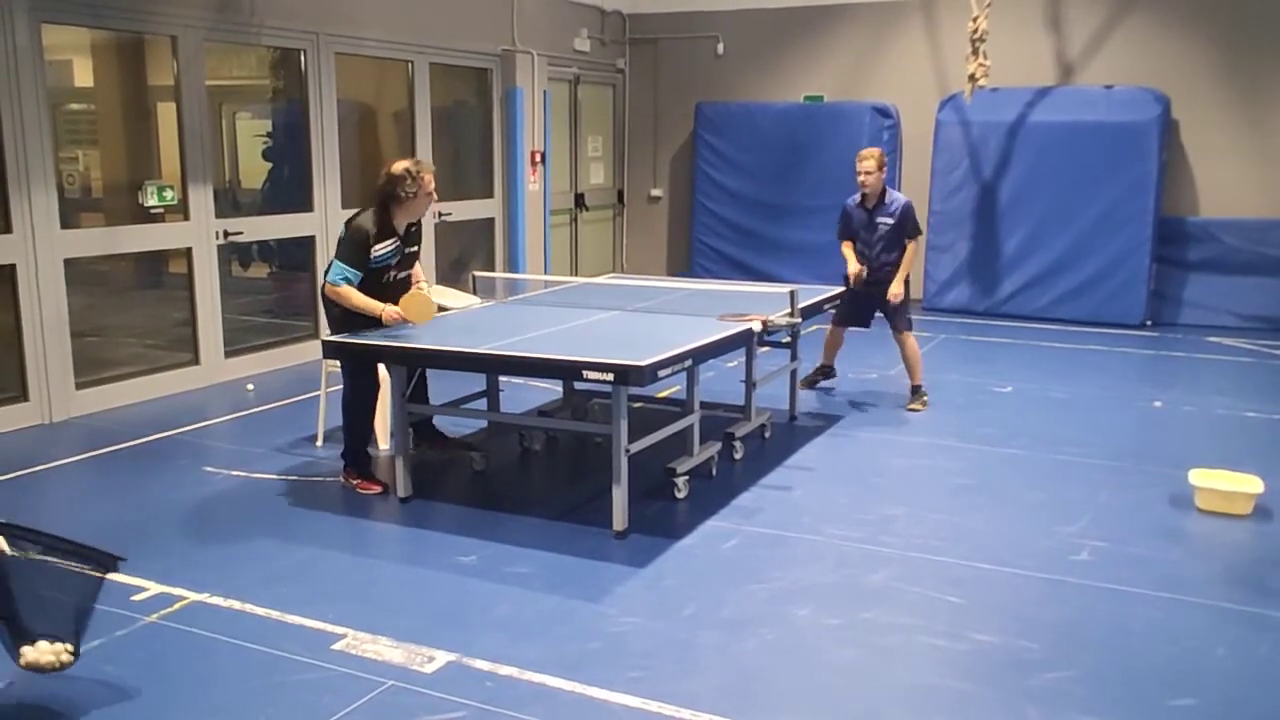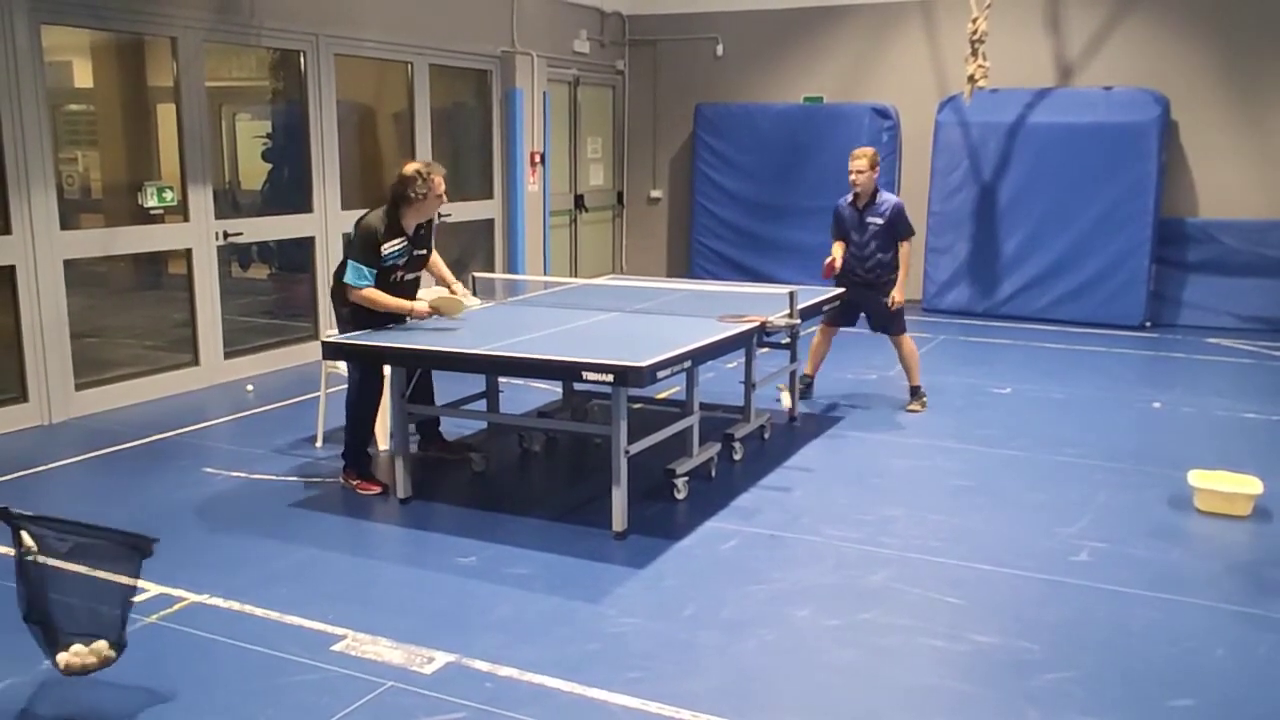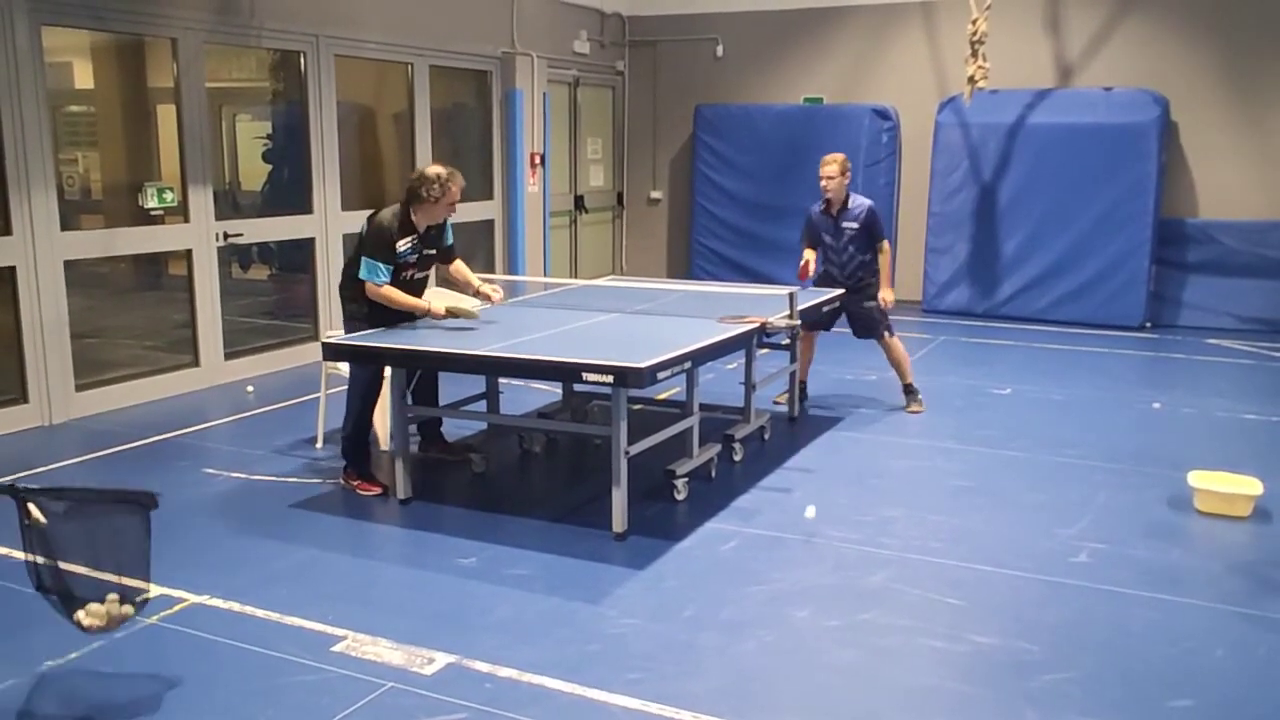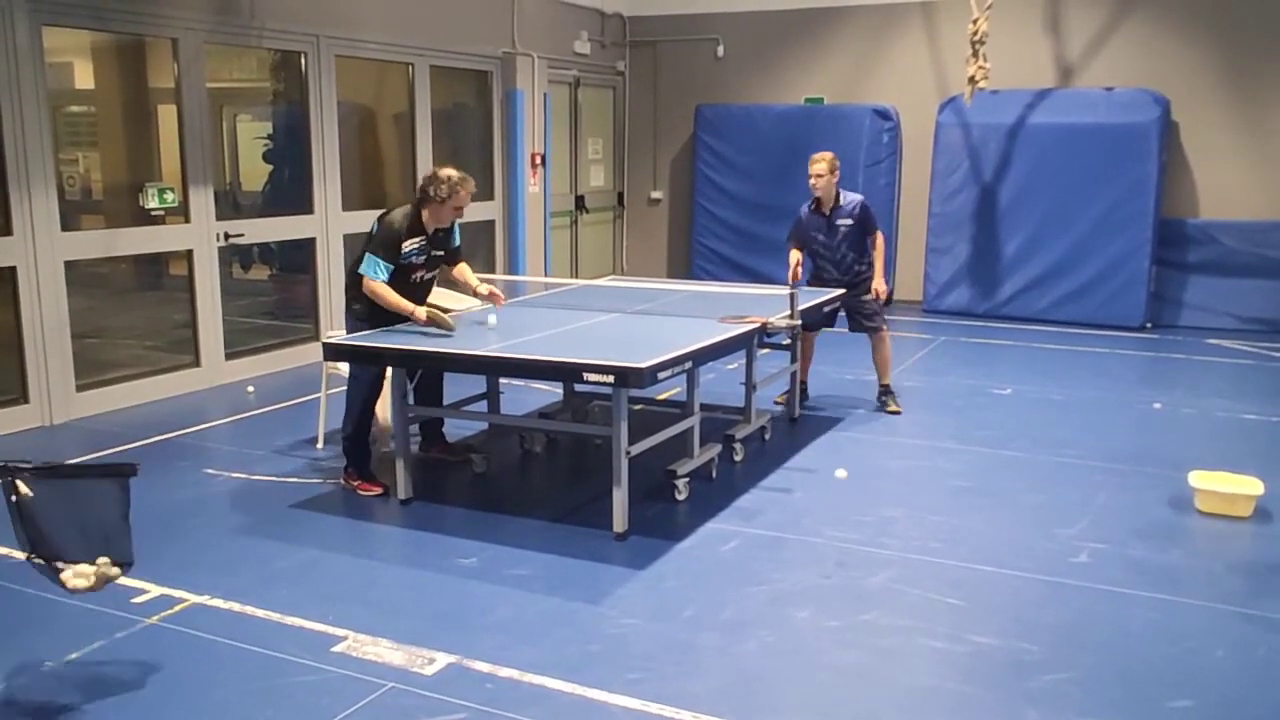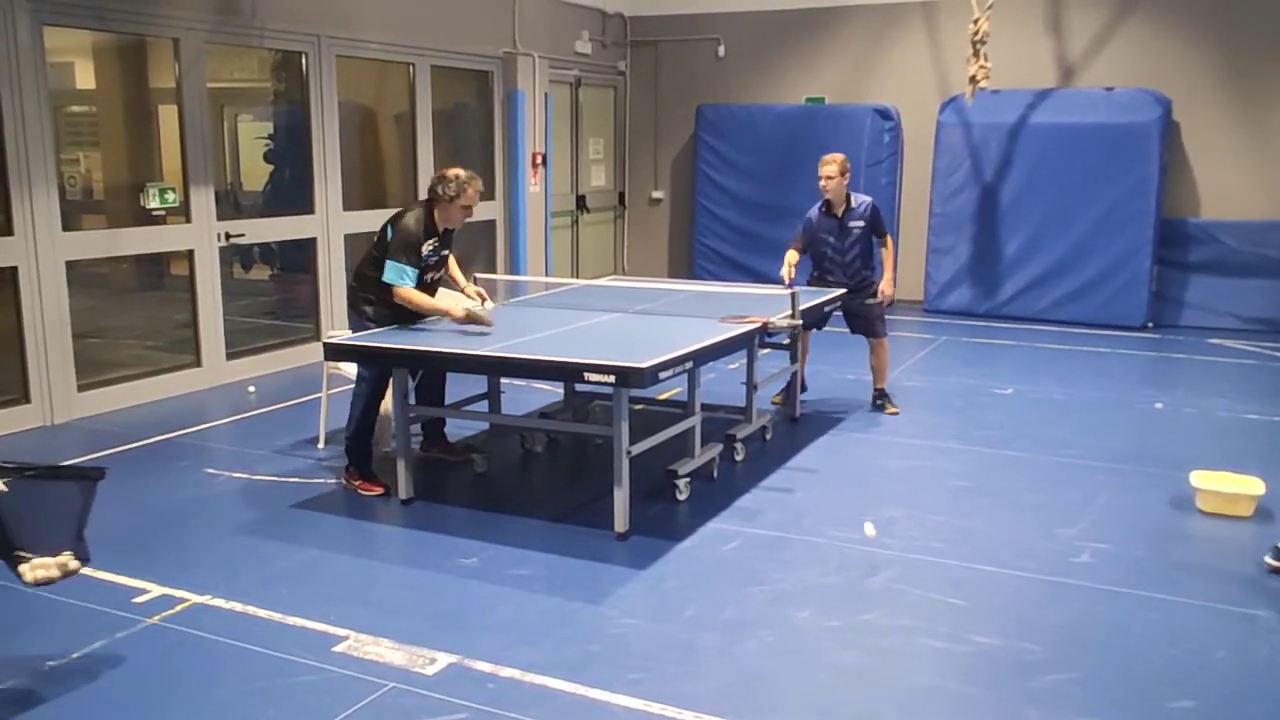
dt=0.2s
person 1, frame 1
left shoulder: (413, 222)
right shoulder: (363, 229)
right elbow: (334, 288)
left wrist: (420, 281)
right wrist: (381, 310)
left hip: (391, 309)
right hip: (352, 314)
right knee: (362, 385)
left ankle: (424, 433)
right ankle: (355, 467)
person 1, frame 2
left shoulder: (425, 222)
right shoulder: (373, 229)
right elbow: (357, 292)
left wrist: (452, 283)
right wrist: (410, 307)
left hip: (397, 309)
right hip: (359, 313)
left knee: (420, 369)
right knee: (367, 384)
left ankle: (430, 438)
right ankle: (355, 467)
person 1, frame 3
left shoulder: (439, 225)
right shoulder: (385, 226)
left elbow: (450, 261)
right elbow: (375, 289)
left wrist: (479, 287)
right wrist: (426, 308)
left hip: (408, 308)
right hip: (366, 310)
left knee: (425, 369)
right knee: (367, 383)
left ankle: (431, 439)
right ankle: (355, 467)
person 1, frame 4
left shoulder: (447, 227)
right shoulder: (395, 226)
left elbow: (455, 262)
right elbow: (371, 284)
left wrist: (478, 287)
right wrist: (413, 311)
left hip: (411, 308)
right hip: (369, 309)
left knee: (429, 368)
right knee: (367, 382)
left ankle: (432, 439)
right ankle: (355, 468)
person 1, frame 5
left shoulder: (445, 224)
right shoulder: (409, 229)
left elbow: (444, 257)
right elbow: (401, 292)
left wrist: (464, 284)
right wrist: (447, 309)
left hip: (410, 309)
right hip: (375, 307)
left knee: (433, 366)
right knee: (374, 381)
left ankle: (434, 439)
right ankle: (357, 467)
person 2, frame 1
left shoulder: (901, 205)
right shoulder: (850, 206)
left elbow: (913, 243)
left wrist: (900, 280)
right wrist: (852, 262)
left hip: (890, 281)
right hip: (859, 279)
left knee: (903, 334)
right knee: (837, 324)
left ankle: (918, 391)
right ankle: (826, 368)
person 2, frame 2
left shoulder: (891, 206)
right shoulder: (842, 206)
left elbow: (905, 245)
left wrist: (899, 285)
right wrist: (837, 256)
left hip: (881, 284)
right hip: (848, 281)
left knee: (899, 337)
right knee: (825, 327)
left ankle: (916, 392)
right ankle: (806, 382)
person 2, frame 3
left shoulder: (865, 209)
right shoulder: (815, 214)
left elbow: (882, 247)
right elbow: (810, 246)
left wrist: (885, 286)
right wrist: (808, 260)
left hip: (863, 287)
right hip: (828, 285)
left knee: (886, 338)
right knee: (806, 331)
left ankle: (911, 390)
right ankle: (800, 387)
person 2, frame 4
left shoulder: (857, 205)
right shoulder: (806, 213)
left elbow: (876, 238)
right elbow: (796, 246)
left wrist: (878, 276)
right wrist: (794, 263)
left hip: (859, 283)
right hip: (823, 283)
left knee: (879, 332)
right knee: (805, 332)
left ankle: (884, 391)
right ankle: (801, 388)
person 2, frame 5
left shoulder: (867, 207)
right shoulder: (814, 217)
left elbow: (884, 242)
right elbow: (797, 248)
left wrist: (887, 278)
right wrist: (788, 263)
left hip: (861, 286)
right hip: (822, 284)
left knee: (877, 337)
right knee: (798, 329)
left ankle: (879, 394)
right ankle: (795, 382)
